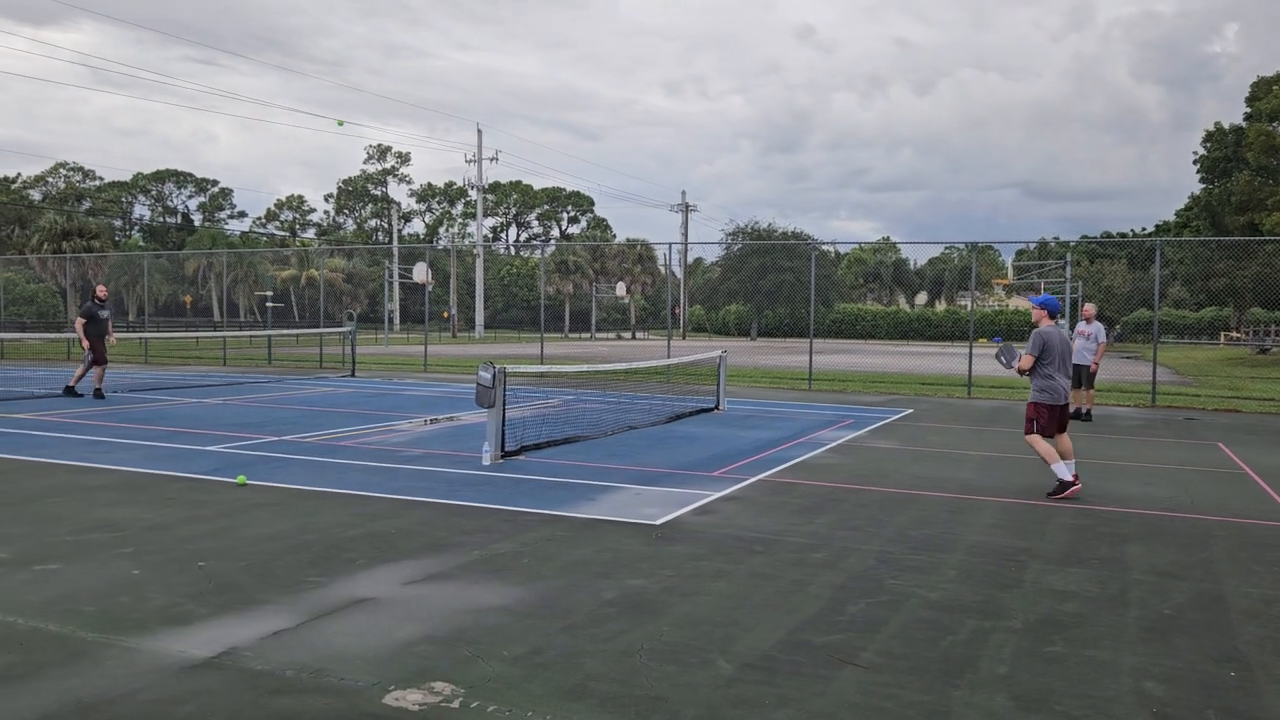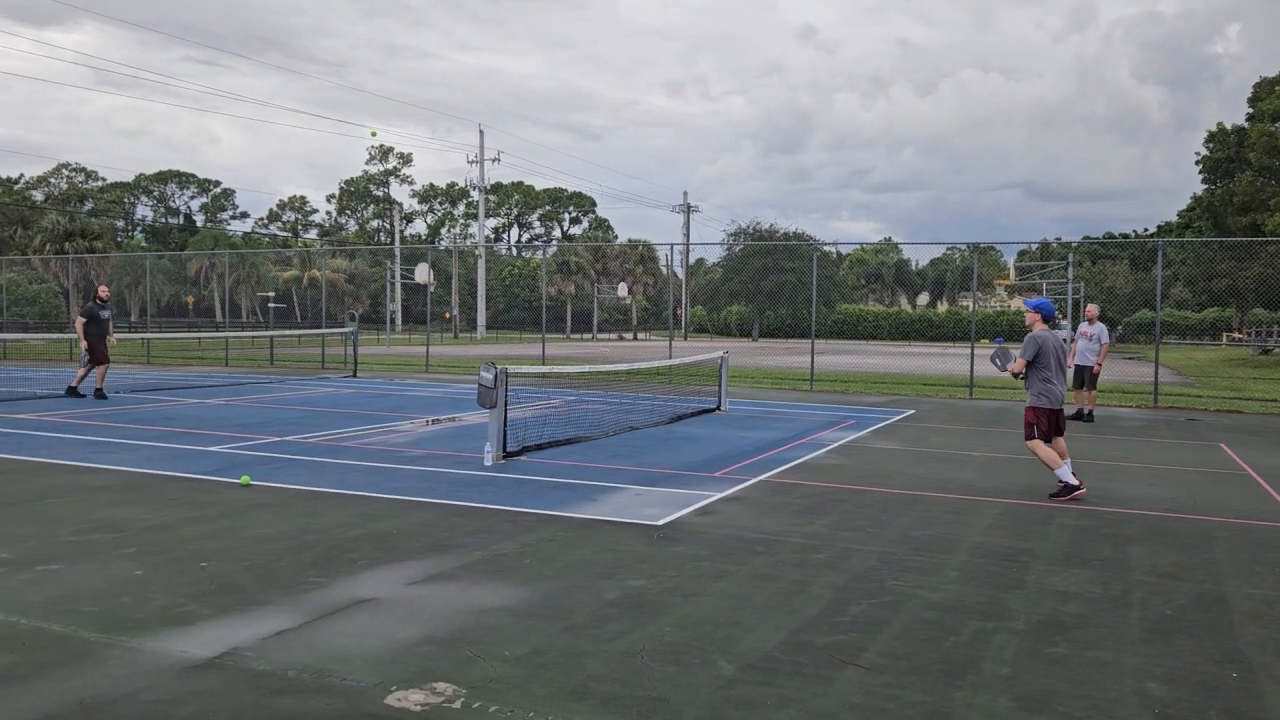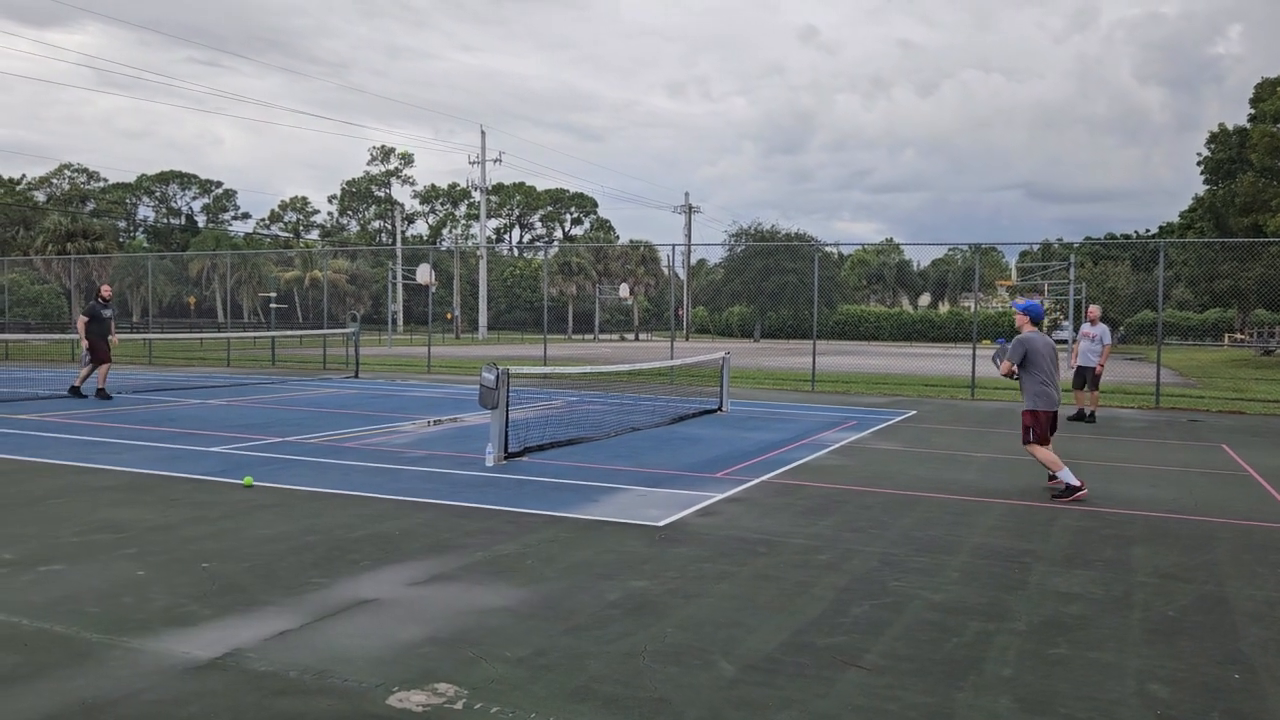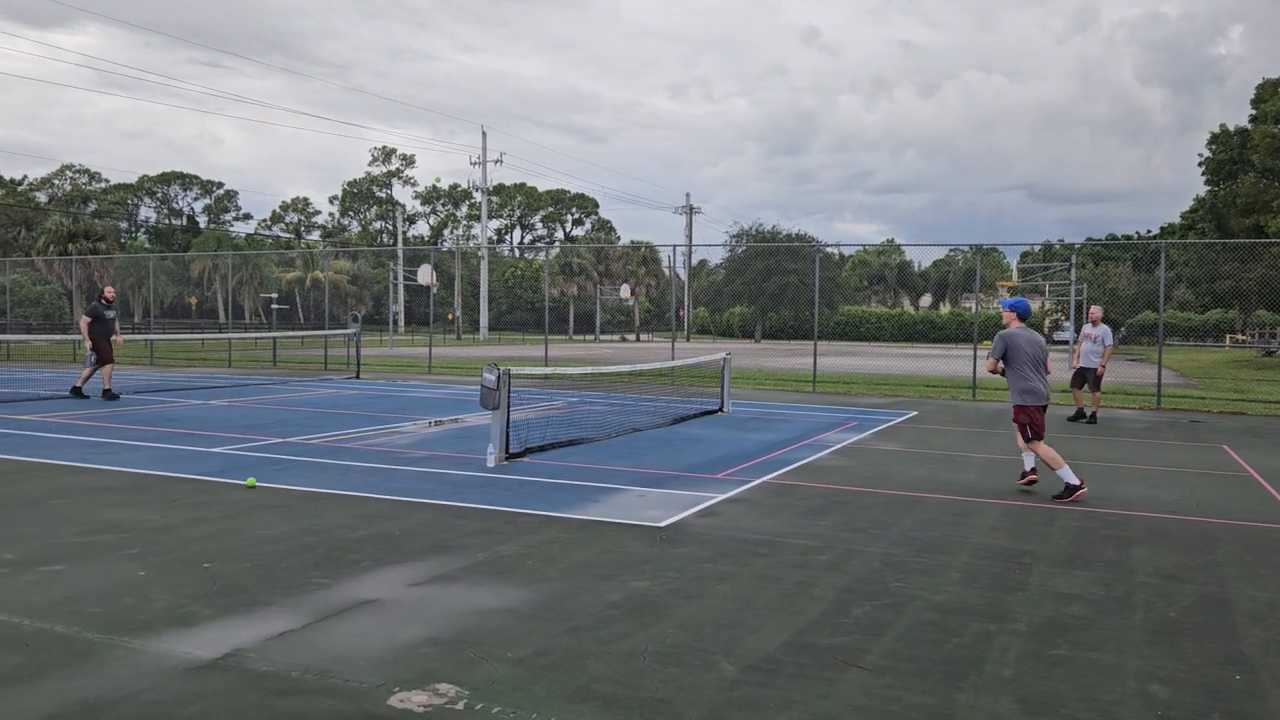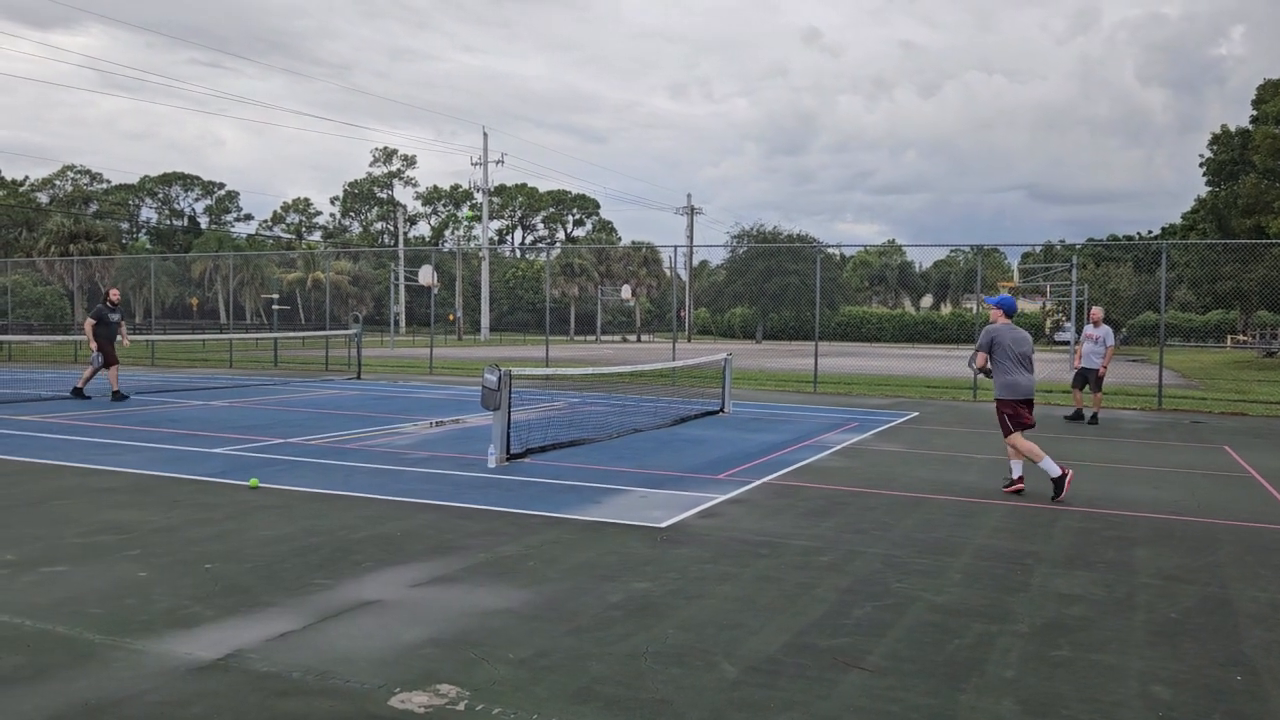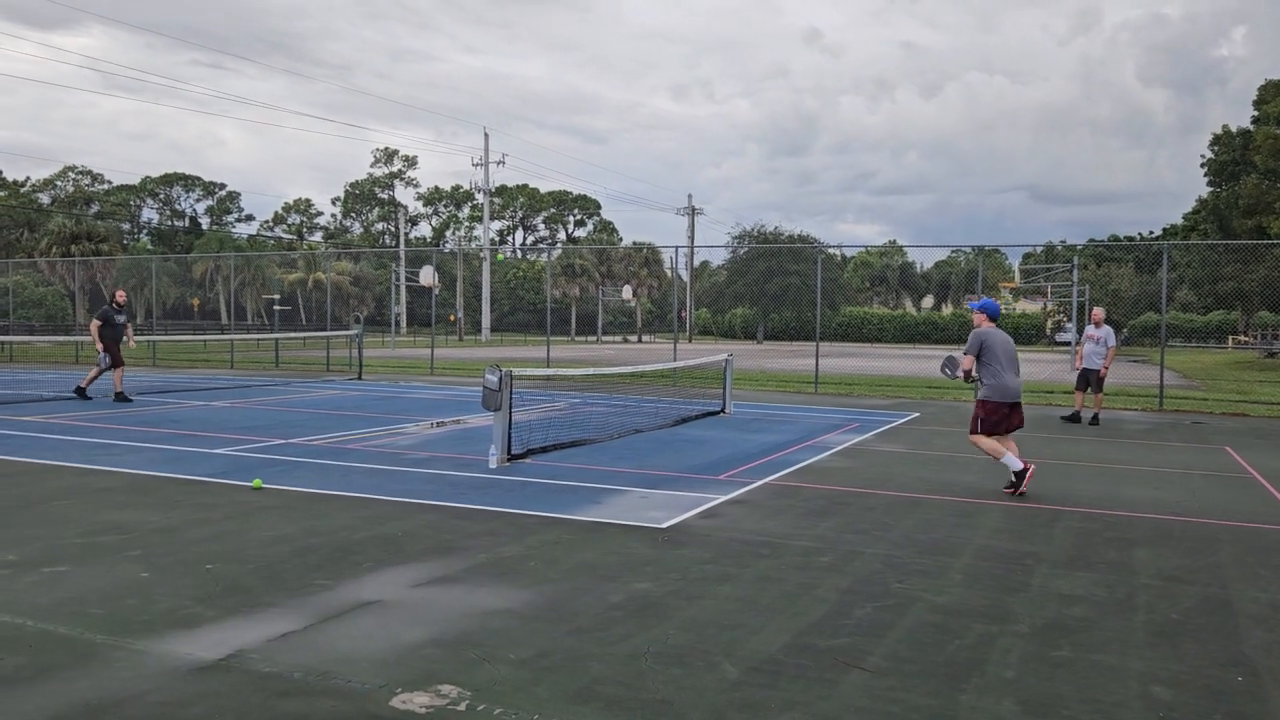
dt=0.1s
person 1, frame 1
left shoulder: (1040, 334)
right shoulder: (1063, 335)
left elbow: (1026, 365)
left wrist: (1019, 368)
right wrist: (1033, 370)
left hip: (1044, 395)
right hip: (1062, 393)
left knee: (1034, 437)
right knee: (1060, 433)
left ankle: (1068, 480)
right ankle: (1071, 475)
person 1, frame 2
left shoulder: (1034, 338)
right shoulder: (1057, 339)
left elbow: (1016, 368)
left wrist: (1017, 371)
right wrist: (1027, 372)
left hip: (1040, 399)
right hip: (1056, 397)
left knee: (1035, 443)
right knee: (1054, 437)
left ankle: (1073, 484)
right ankle: (1067, 473)
person 1, frame 3
left shoulder: (1022, 340)
right shoulder: (1048, 341)
left elbow: (1004, 370)
left wrist: (1012, 371)
left hip: (1037, 401)
right hip: (1052, 398)
left knee: (1034, 446)
right knee: (1042, 440)
left ankle: (1075, 485)
right ankle: (1057, 474)
person 1, frame 4
left shoulder: (1004, 336)
right shoulder: (1038, 338)
left elbow: (991, 367)
right elbow: (1048, 369)
left wrist: (1000, 369)
left hip: (1025, 397)
right hip: (1042, 395)
left knee: (1036, 443)
right knee: (1022, 432)
left ankle: (1074, 484)
right ankle: (1030, 470)
person 1, frame 5
left shoulder: (990, 331)
right shoulder: (1025, 335)
left elbow: (979, 363)
left wrist: (990, 370)
left hip: (1008, 392)
right hip: (1027, 390)
left knee: (1014, 439)
right knee: (1012, 435)
left ankle: (1058, 474)
right ankle: (1017, 478)
person 1, frame 6
left shoulder: (978, 334)
right shoulder: (1006, 338)
left elbow: (967, 366)
left wrist: (967, 375)
right wrist: (976, 375)
left hip: (993, 394)
right hip: (1013, 393)
left knee: (977, 437)
right knee: (1003, 436)
left ankle: (1019, 468)
right ankle: (1016, 481)
